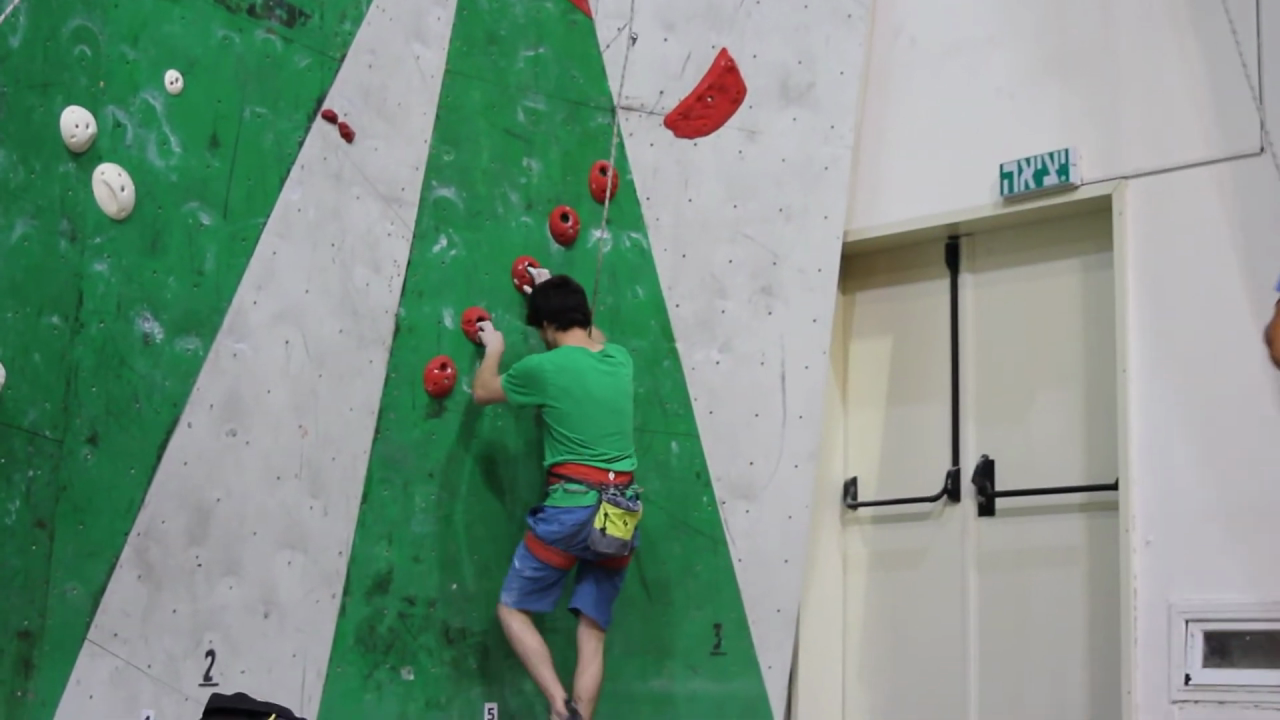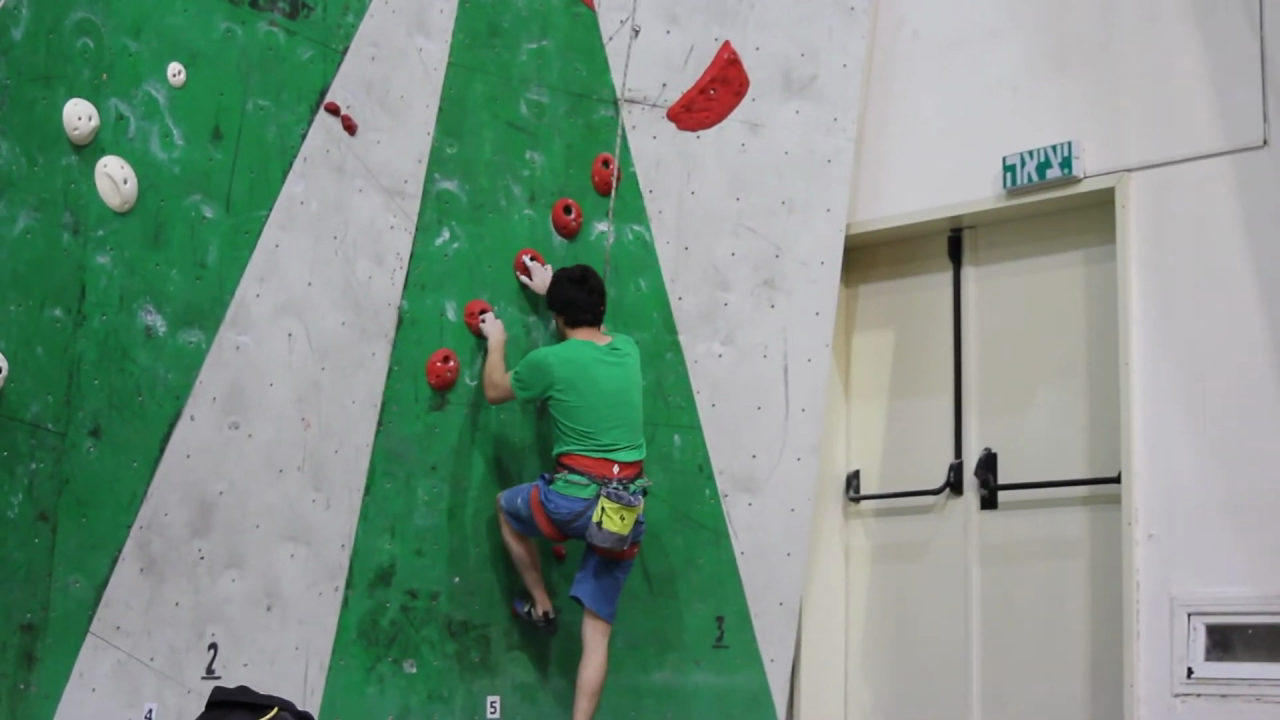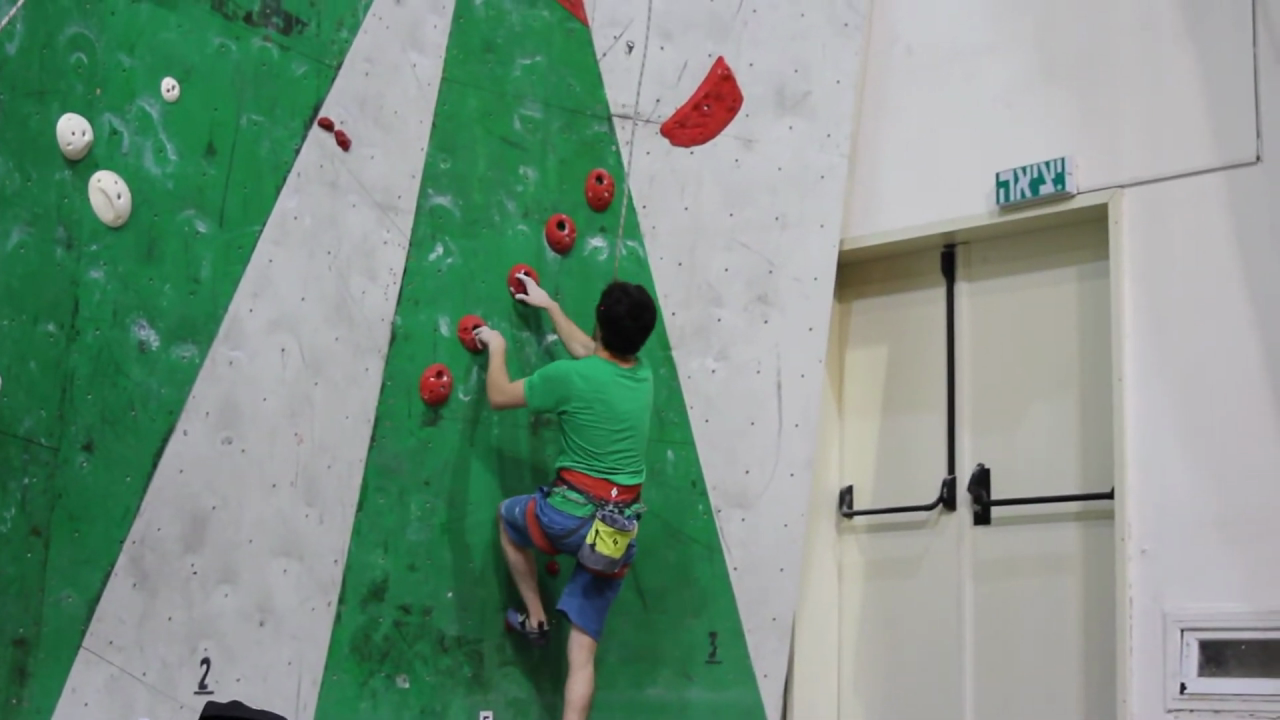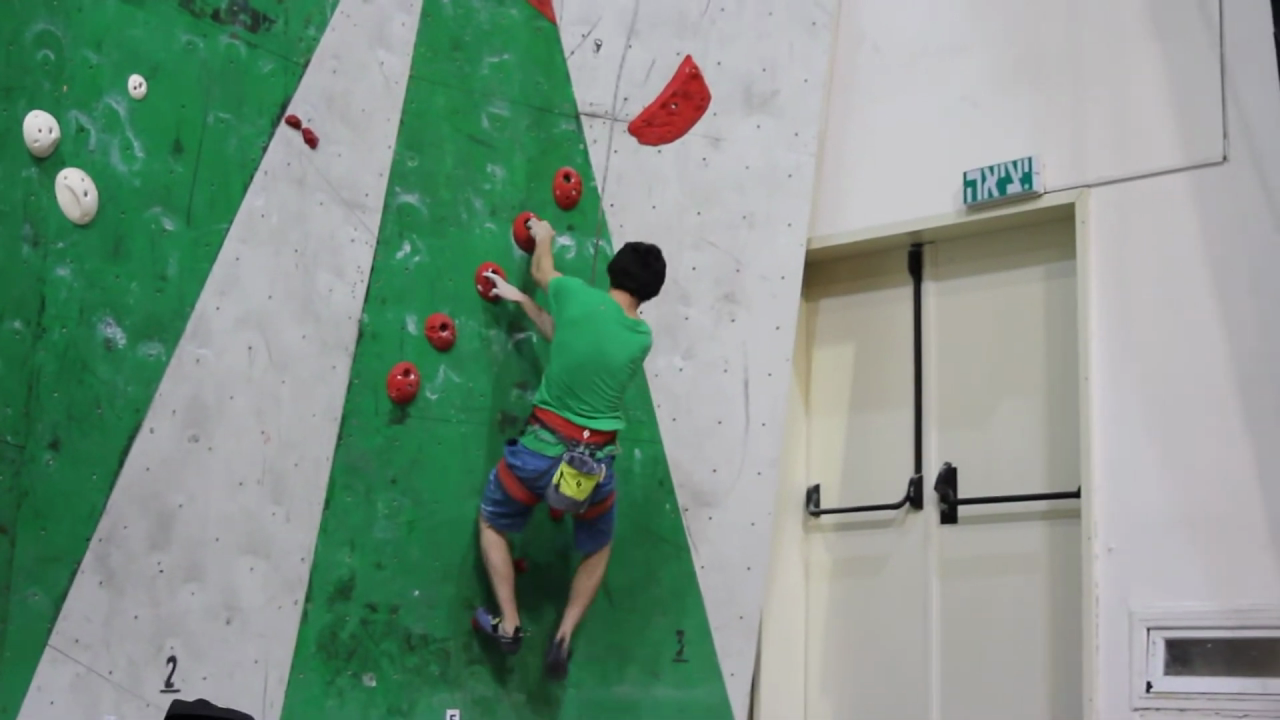
dt=0.7s
person 1, frame 1
left shoulder: (543, 367)
right shoulder: (620, 359)
left elbow: (481, 392)
right elbow: (594, 337)
left wrist: (493, 349)
right wrist: (555, 294)
left hip: (569, 509)
left knee: (512, 612)
right knee: (592, 635)
person 1, frame 2
left shoulder: (550, 361)
right shoulder: (627, 350)
left elbow: (494, 392)
right elbow: (596, 329)
left wrist: (495, 340)
right wrist: (554, 288)
left hip: (573, 499)
right hip: (627, 510)
left knee: (506, 505)
right knee: (597, 631)
left ankle: (542, 606)
person 1, frame 3
left shoulder: (570, 377)
right shoulder: (643, 374)
left elbow: (499, 396)
right elbow: (590, 353)
left wrist: (496, 347)
right wrist: (550, 306)
left hip: (570, 513)
left knee: (507, 515)
right knee: (583, 648)
left ankle: (535, 618)
person 1, frame 4
left shoulder: (579, 298)
right shoulder: (641, 338)
left elbow: (541, 271)
left wrist: (543, 237)
right wrist: (523, 302)
left hip: (540, 450)
right hip: (594, 465)
left knee: (490, 523)
right knee: (597, 549)
left ankle: (508, 624)
right ankle: (563, 636)
